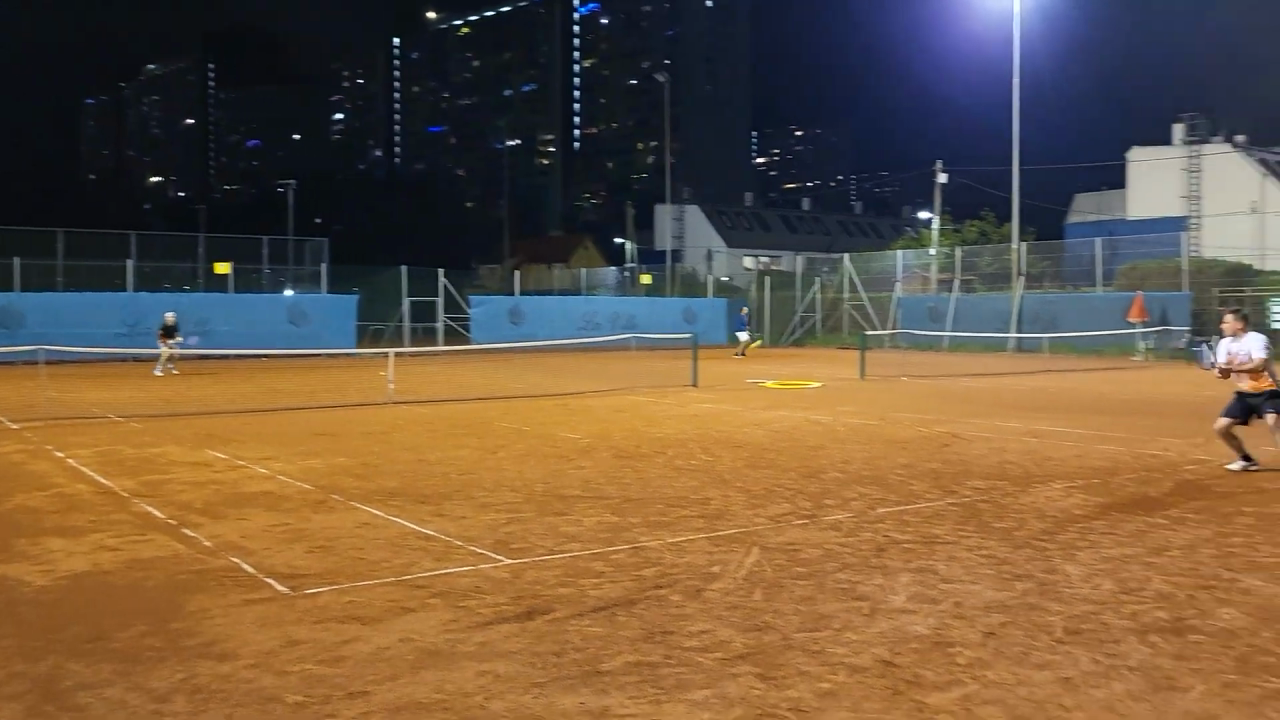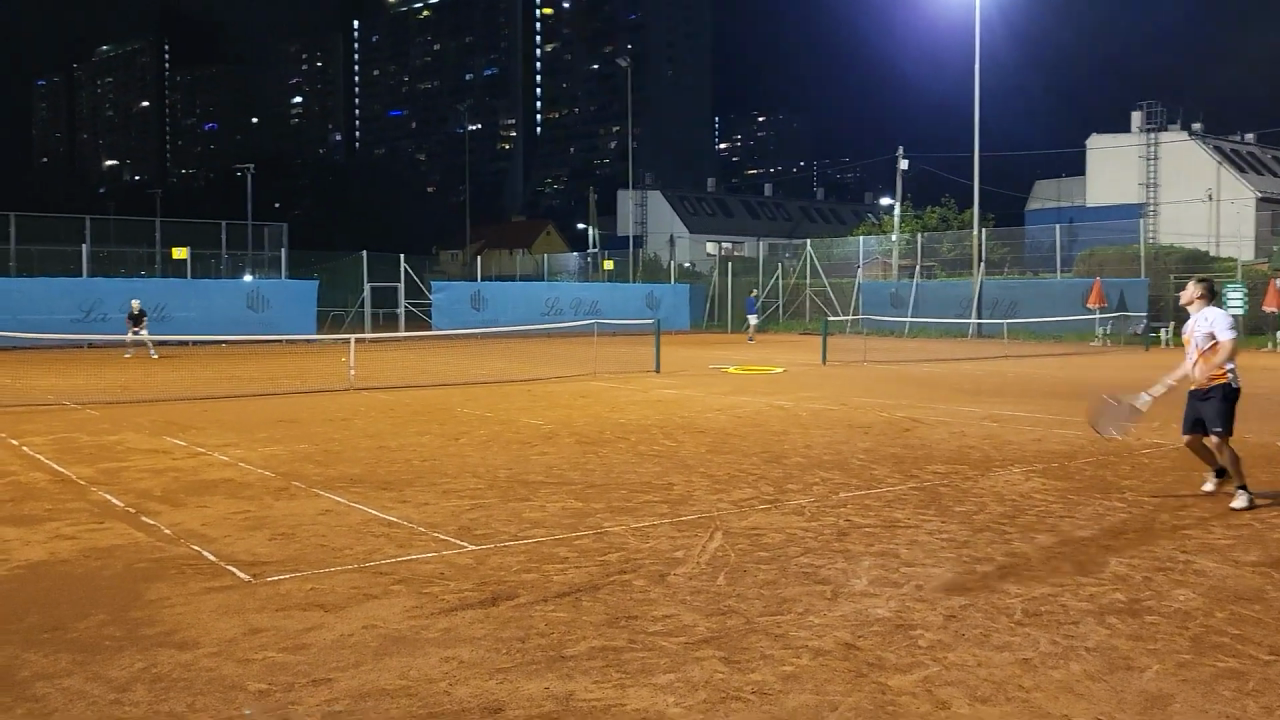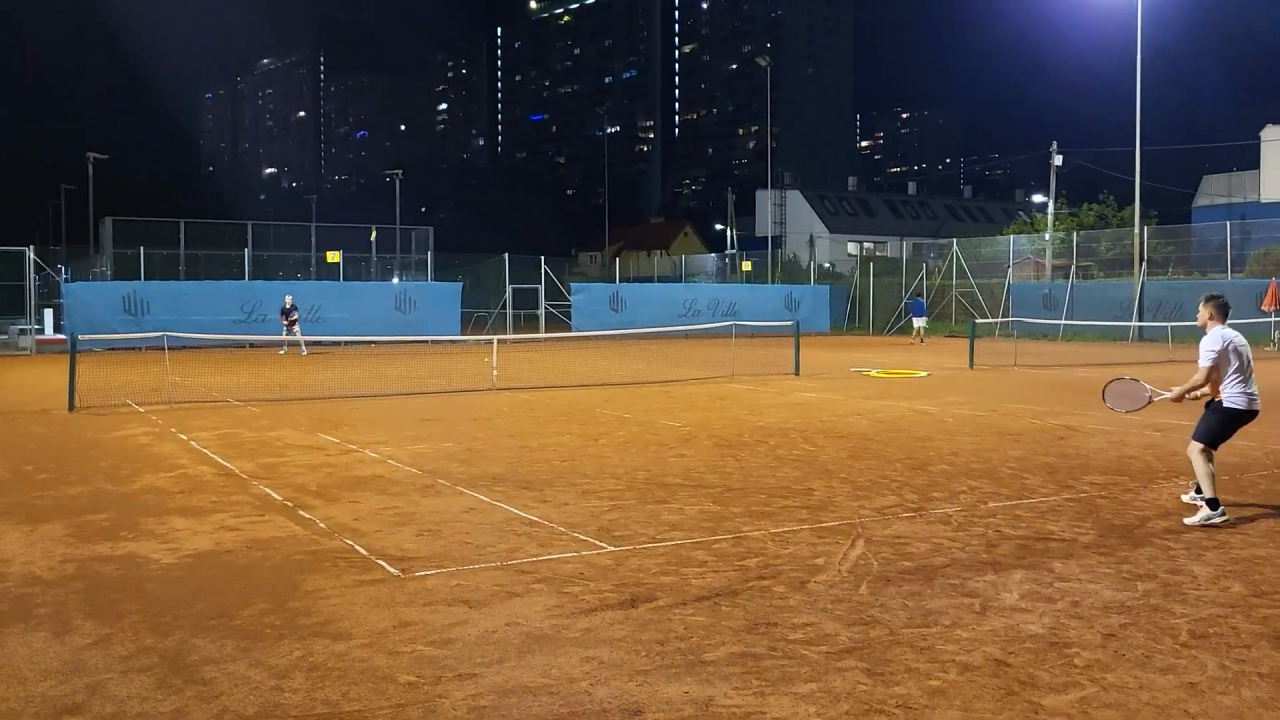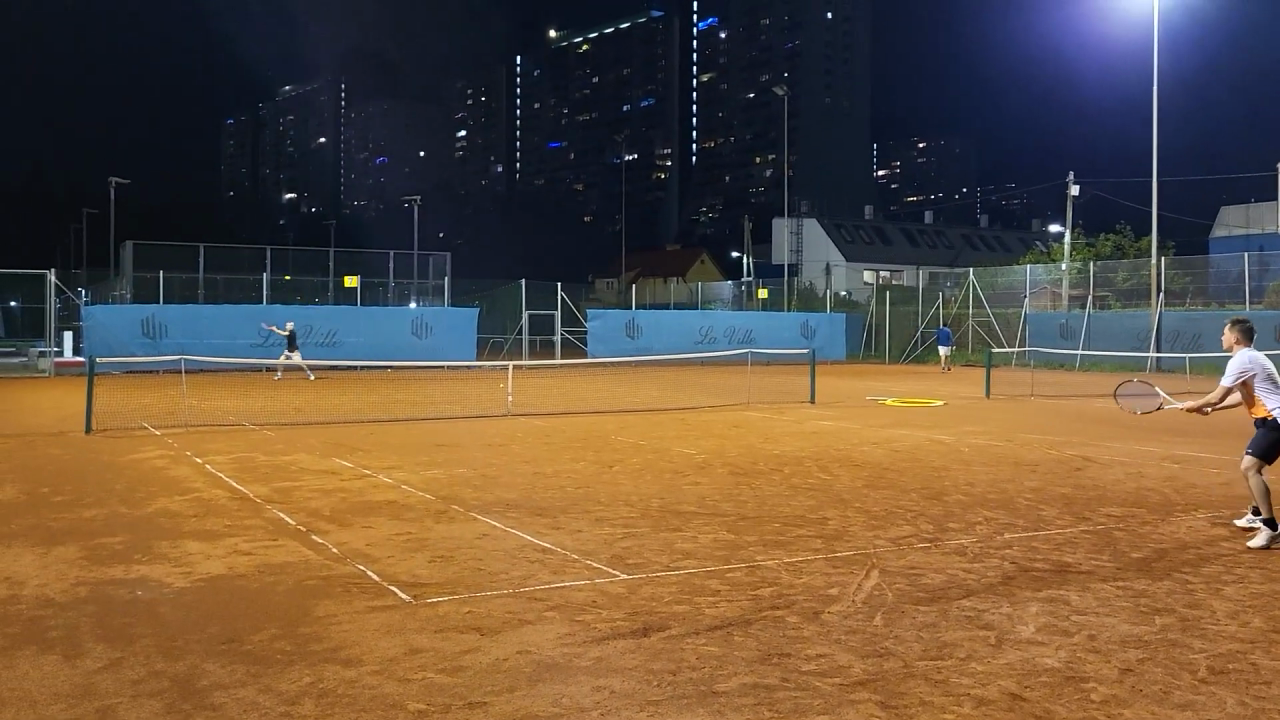
dt=1s
person 1, frame 1
left shoulder: (1256, 339)
right shoulder: (1225, 344)
left elbow: (1259, 366)
right elbow: (1225, 374)
left wrist: (1231, 368)
right wrist: (1221, 371)
left hip: (1266, 393)
right hip: (1244, 395)
right knee: (1220, 428)
right ankle: (1245, 460)
person 1, frame 2
left shoulder: (1216, 316)
right shoulder: (1190, 324)
left elbow: (1229, 348)
left wrist: (1207, 370)
right wrist: (1174, 377)
left hip: (1220, 388)
right hip: (1198, 390)
left knee: (1217, 441)
right knee: (1190, 440)
left ankle: (1243, 491)
right ankle: (1220, 472)
person 1, frame 3
left shoulder: (1212, 339)
right shoulder: (1236, 337)
left elbow: (1202, 378)
left wrist: (1181, 391)
right wrist: (1202, 392)
left hip: (1229, 404)
right hip: (1248, 404)
left knee: (1196, 450)
right knee: (1204, 441)
left ankle: (1212, 509)
right ankle: (1201, 491)
person 1, frame 4
left shoulder: (1240, 360)
right shoulder: (1252, 357)
left elbow: (1218, 396)
right elbow: (1241, 396)
left wrist: (1195, 405)
right wrist: (1209, 407)
left knee: (1250, 467)
right knee: (1248, 465)
right ankle: (1257, 514)
